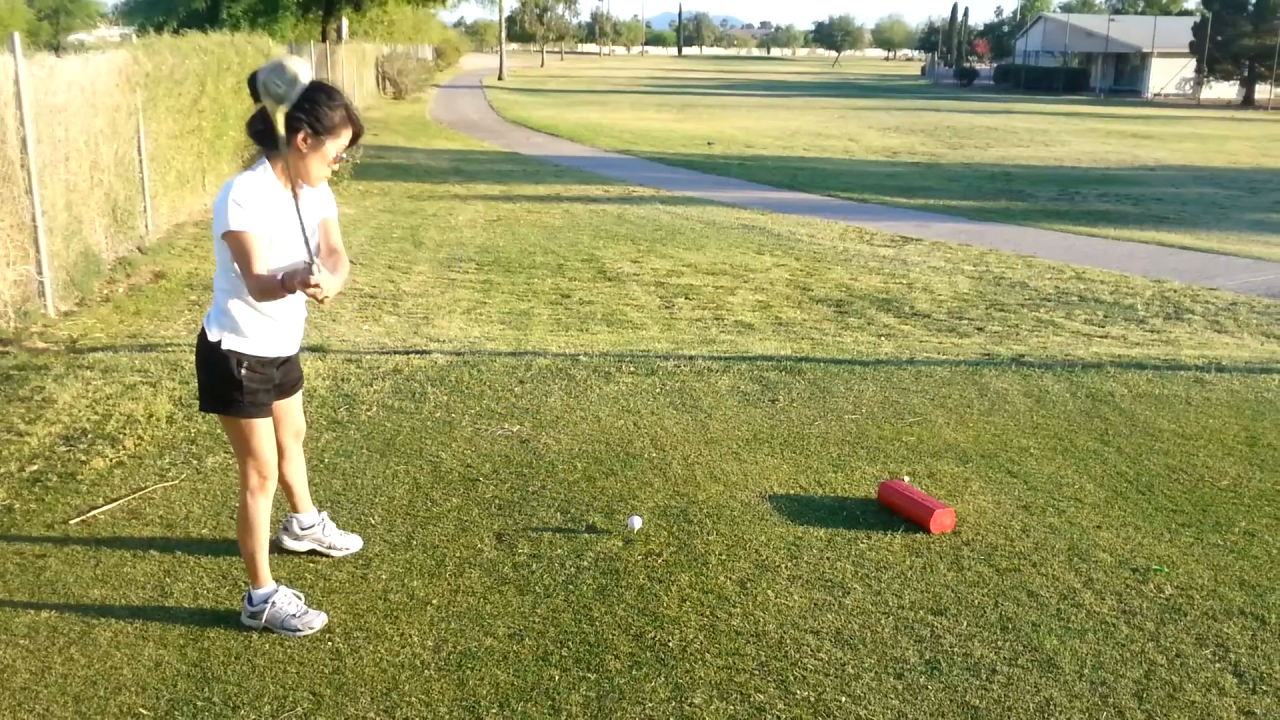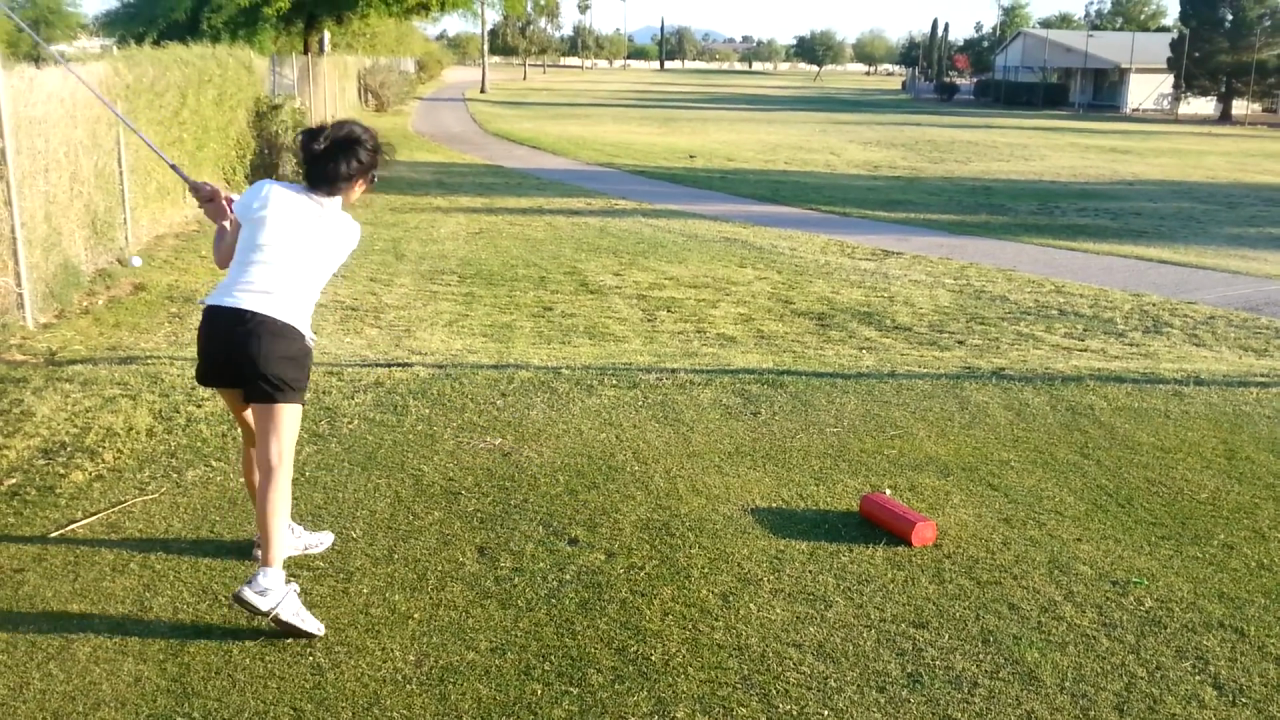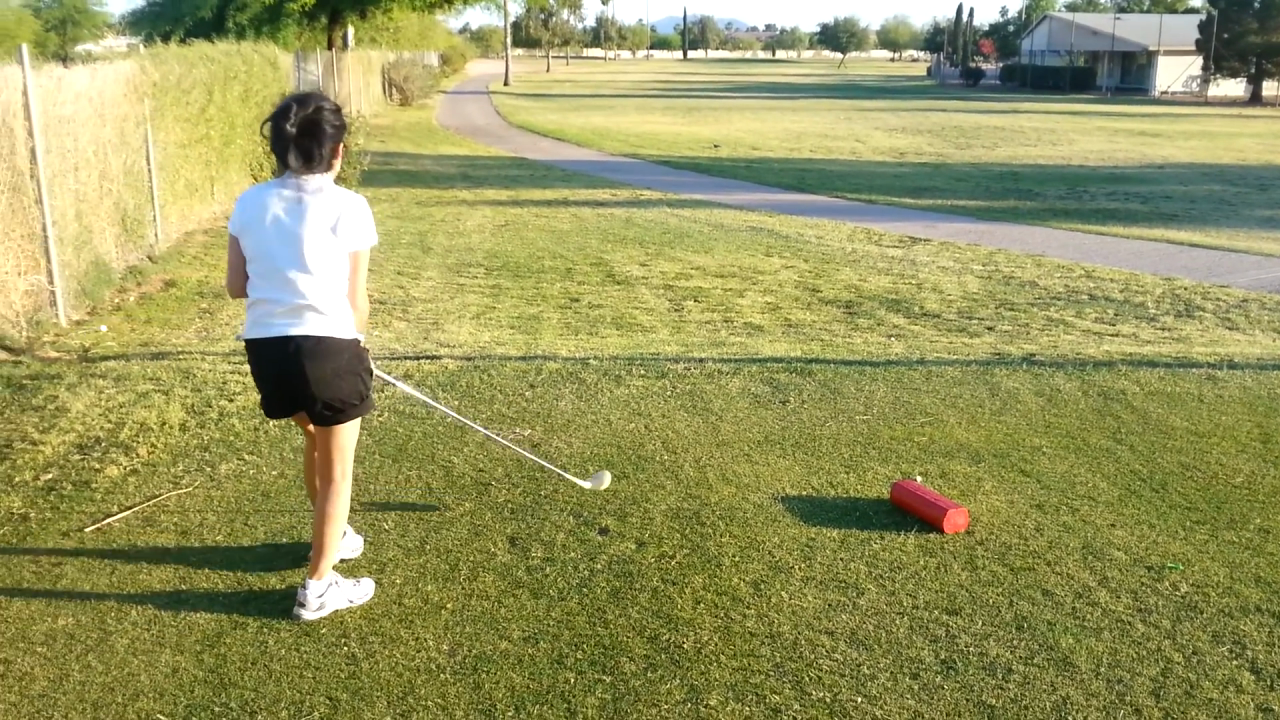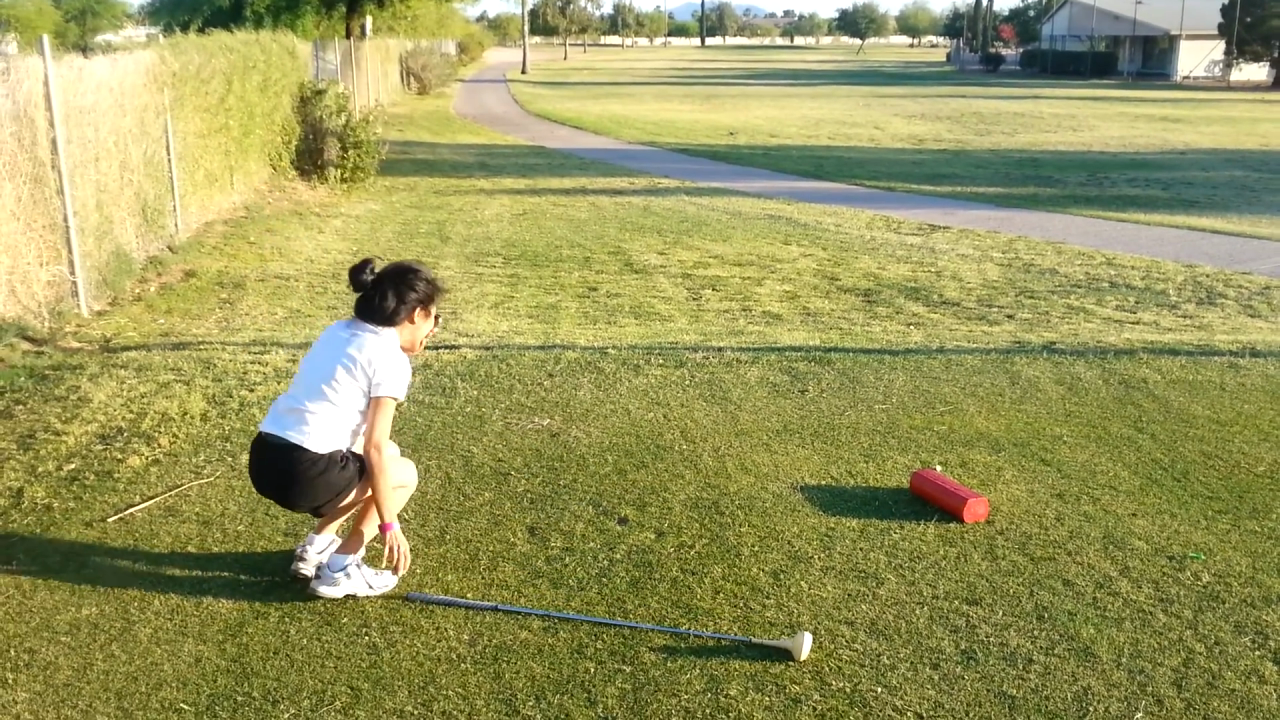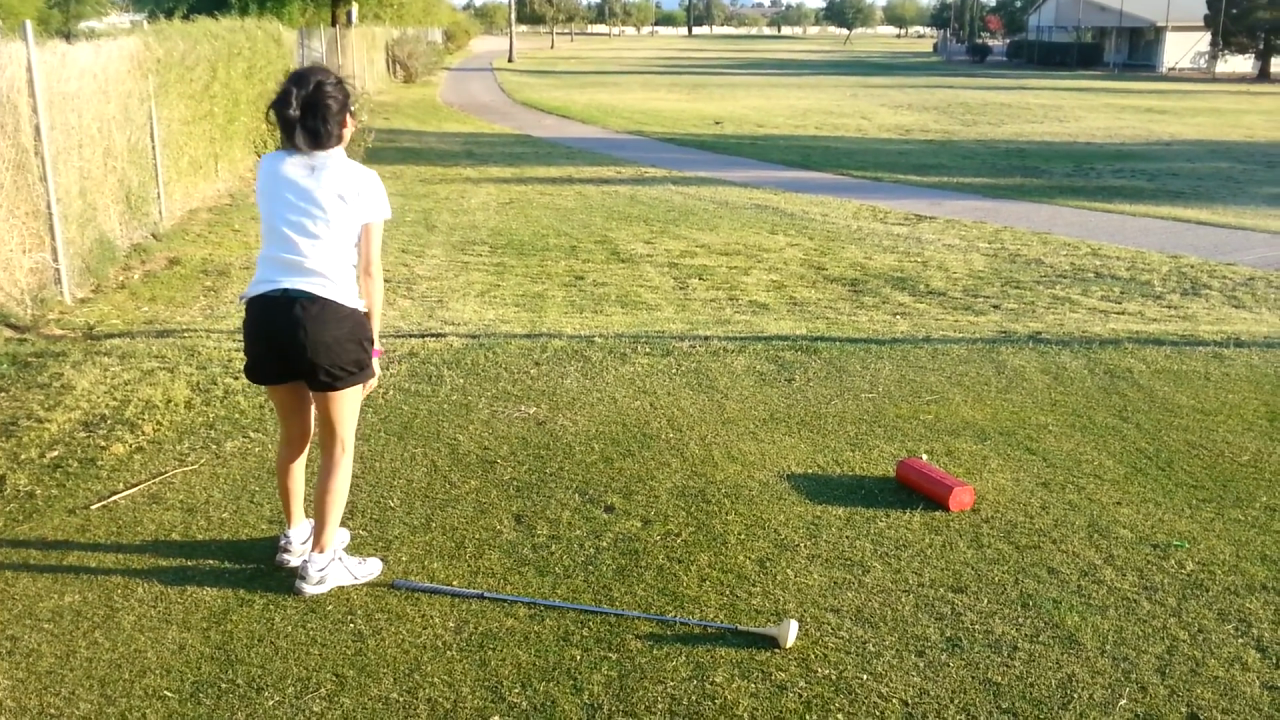
dt=1s
person 1, frame 1
left shoulder: (314, 193)
right shoulder: (242, 195)
left elbow: (334, 252)
right elbow: (256, 283)
left wrist: (326, 277)
right wrist: (294, 281)
left hip: (281, 349)
right hip: (237, 353)
left knee: (292, 439)
right knee: (260, 474)
left ankle: (303, 523)
right ankle: (261, 596)
person 1, frame 2
left shoulder: (264, 193)
right shoulder: (345, 230)
left elbow: (225, 259)
left wrist: (219, 215)
right wrist: (230, 208)
left hip: (220, 325)
right hip: (277, 337)
left knee: (256, 435)
right knee: (277, 458)
left ankle: (275, 531)
right ankle: (268, 578)
person 1, frame 3
left shoulder: (250, 203)
right shoulder: (348, 207)
left elbow: (236, 286)
right elbow: (356, 301)
right wrist: (349, 344)
left hip: (266, 349)
right hip: (327, 349)
left knee: (316, 441)
right knee: (337, 472)
left ankle: (330, 537)
right ankle: (317, 589)
person 1, frame 4
left shoulder: (337, 332)
right shoulder: (391, 360)
right elbow: (374, 448)
right wrist: (390, 527)
left hip: (264, 459)
right hip: (302, 471)
left knee: (386, 454)
right knee: (402, 474)
left ankle: (316, 545)
right ankle: (339, 567)
person 1, frame 5
left shoulder: (268, 170)
right shoulder: (361, 180)
right elbow: (369, 272)
right wrist: (374, 346)
left hip: (266, 314)
right hip: (329, 318)
left knee: (294, 435)
right knee: (338, 447)
left ankle: (296, 537)
right ankle: (321, 562)
